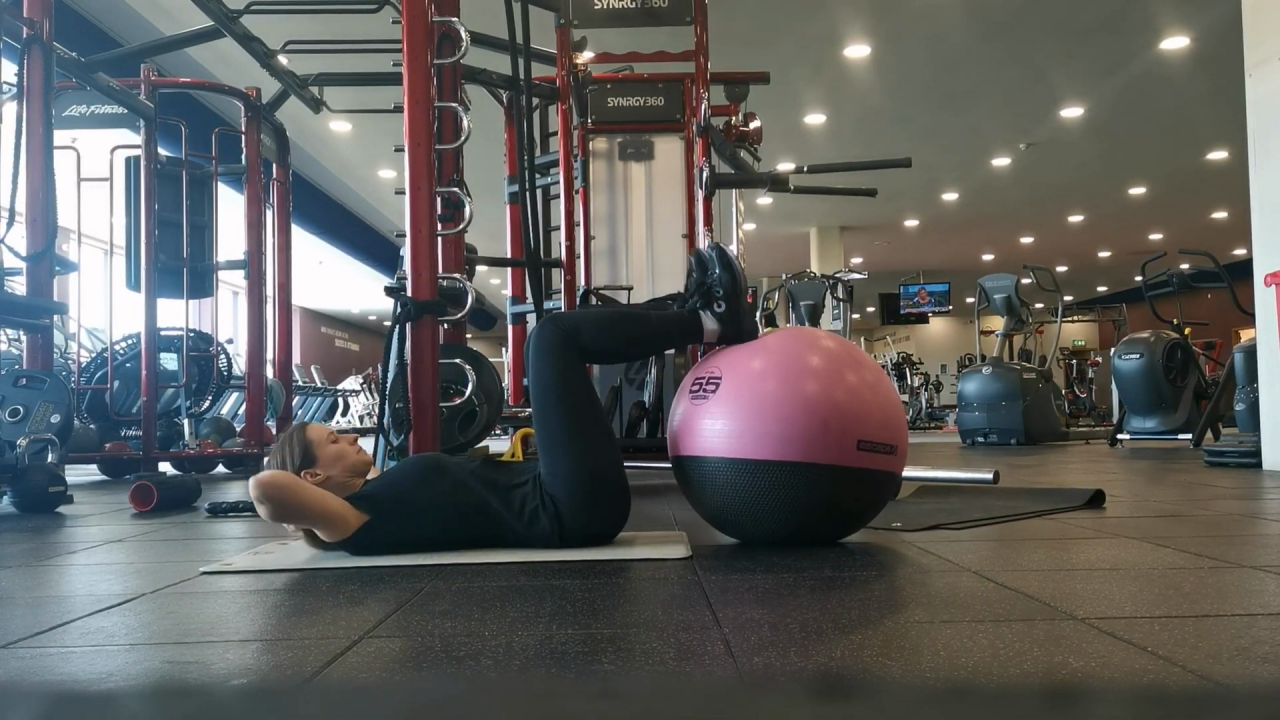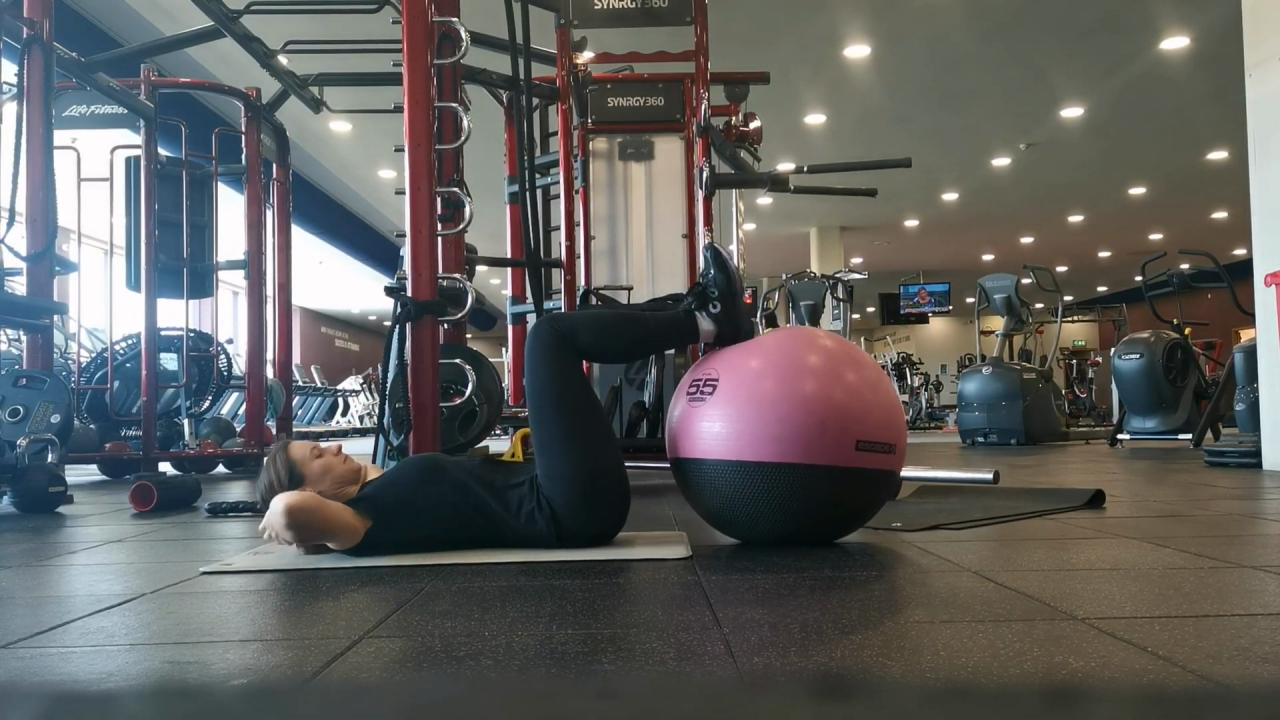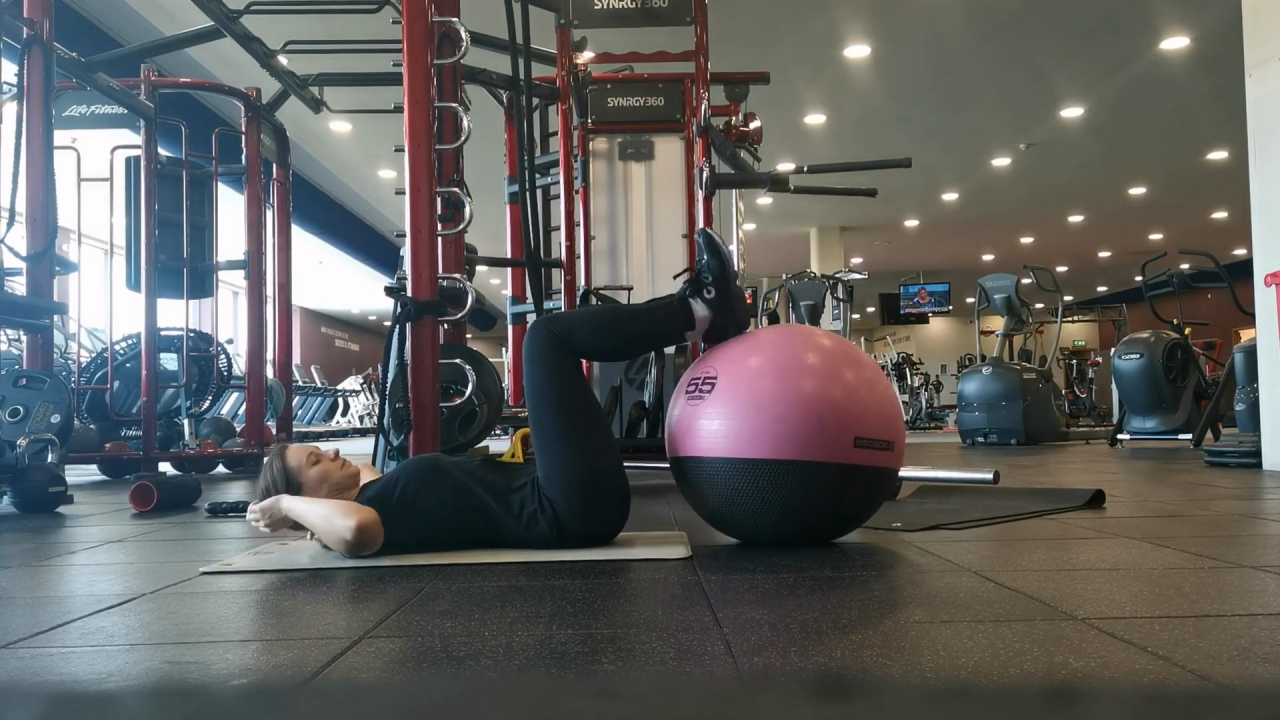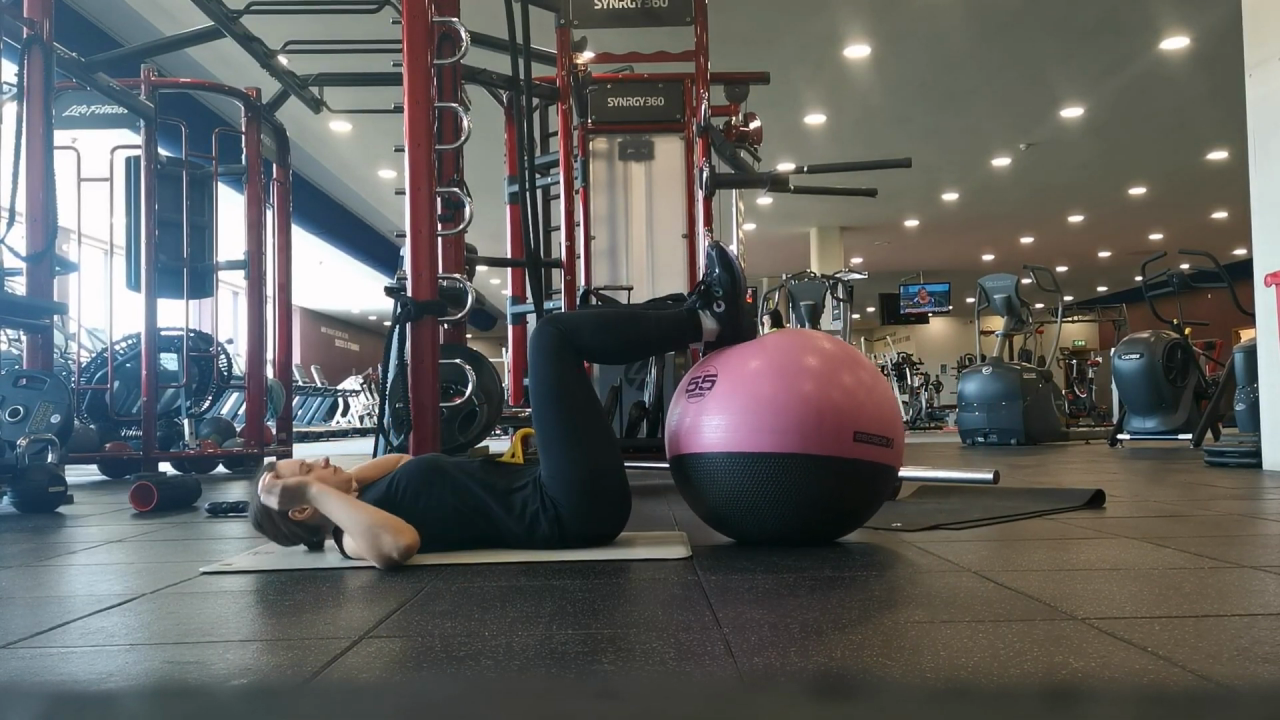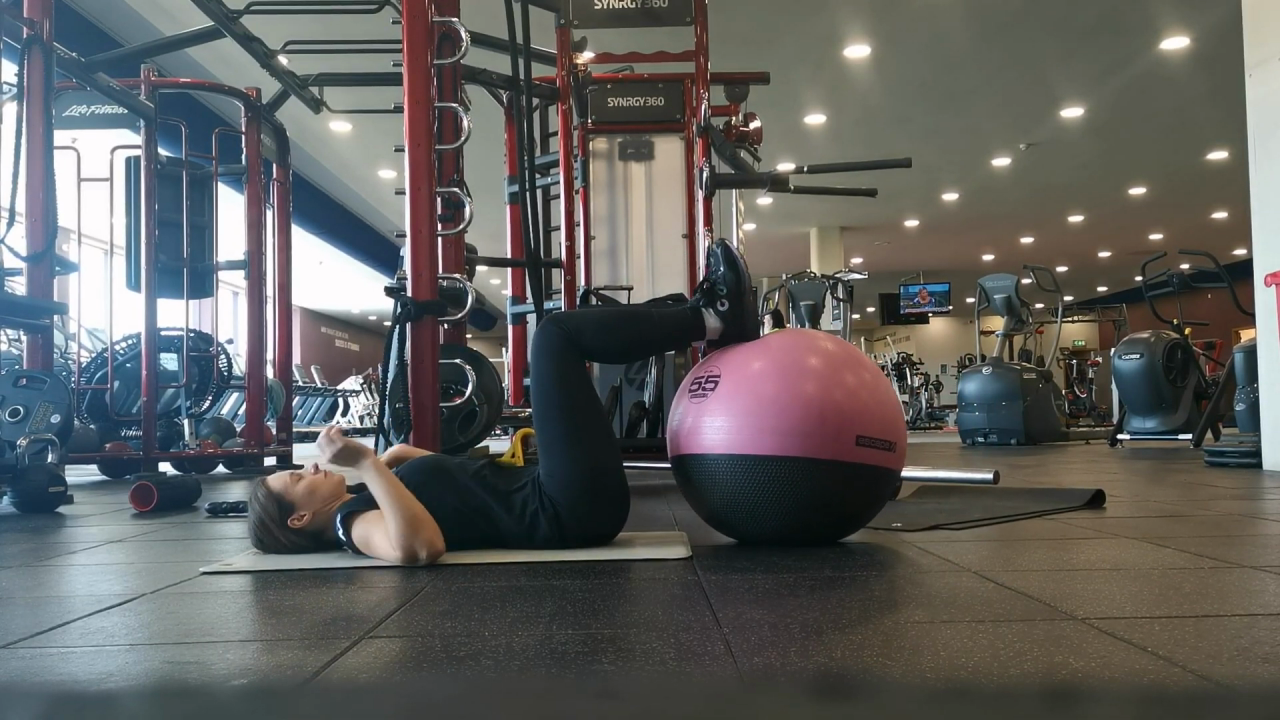
dt=0.3s
person 1, frame 1
left shoulder: (366, 499)
right shoulder: (350, 522)
right elbow: (264, 487)
right wrist: (303, 521)
left hip: (568, 505)
right hip: (574, 512)
left knee: (562, 338)
right knee: (554, 332)
left ankle: (691, 319)
right ankle: (711, 323)
person 1, frame 2
left shoulder: (367, 502)
right shoulder: (354, 525)
left elbow: (373, 472)
right elbow: (292, 509)
right wrist: (281, 517)
left hip: (566, 504)
right hip: (573, 511)
left knee: (560, 337)
right knee: (550, 333)
left ankle: (691, 318)
right ankle: (706, 324)
person 1, frame 3
left shoulder: (367, 497)
right shoulder: (354, 517)
left elbow: (361, 474)
right elbow: (360, 527)
right wrist: (289, 506)
left hip: (572, 507)
right hip: (575, 512)
left knee: (554, 339)
right knee: (546, 333)
left ankle: (694, 316)
right ankle: (700, 313)
person 1, frame 4
left shoulder: (365, 502)
right shoulder: (355, 532)
left elbow: (400, 459)
right elbow: (399, 545)
left wrist: (348, 479)
right wrist: (315, 489)
left hip: (560, 501)
right hip: (573, 511)
left knee: (560, 340)
right knee: (553, 334)
left ankle: (699, 321)
right ankle: (708, 322)
person 1, frame 5
left shoulder: (367, 503)
right shoulder: (354, 519)
right elbow: (420, 549)
left wrist: (384, 460)
right wrist: (365, 465)
left hip: (563, 504)
right hip: (573, 511)
left knee: (563, 339)
right knee: (556, 333)
left ankle: (702, 317)
right ankle: (713, 322)
